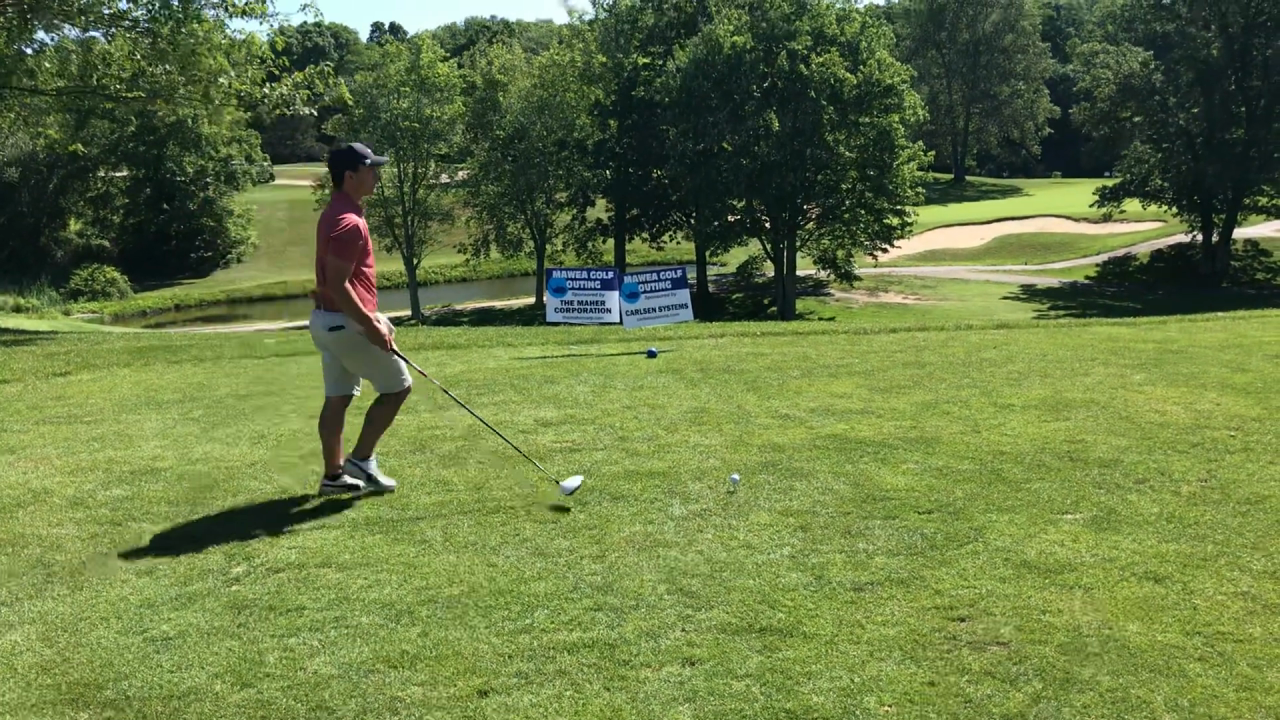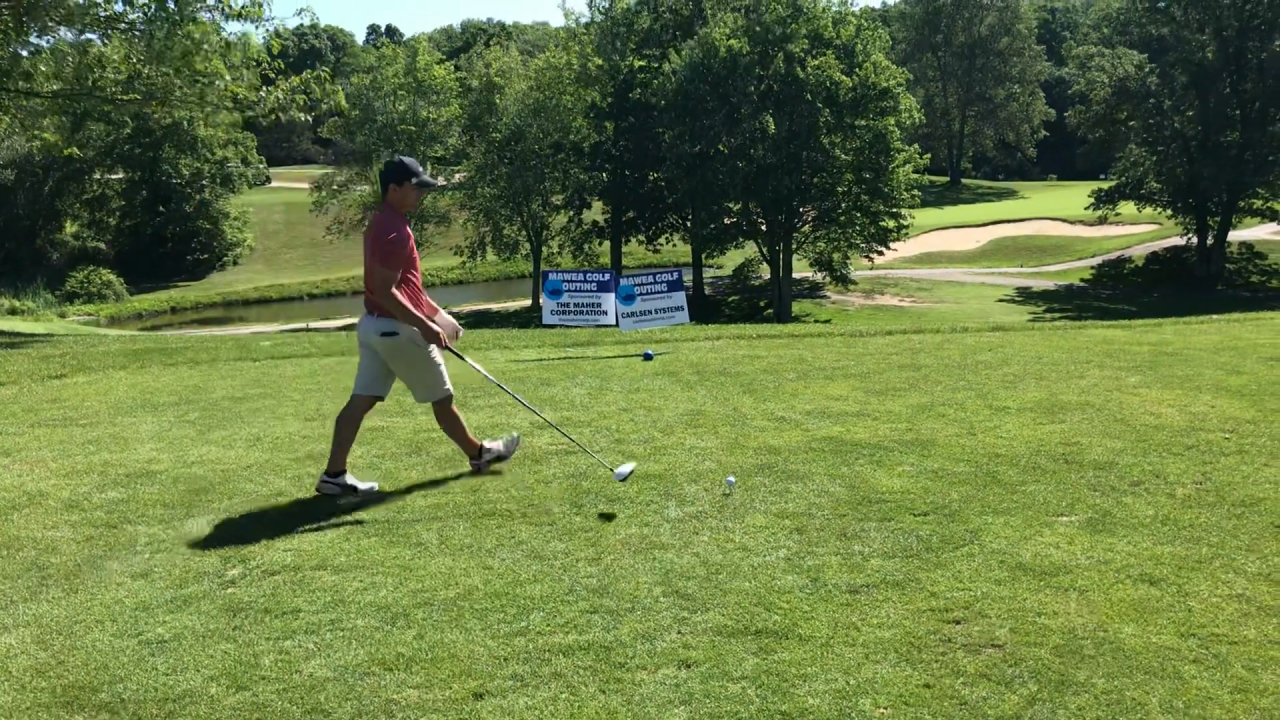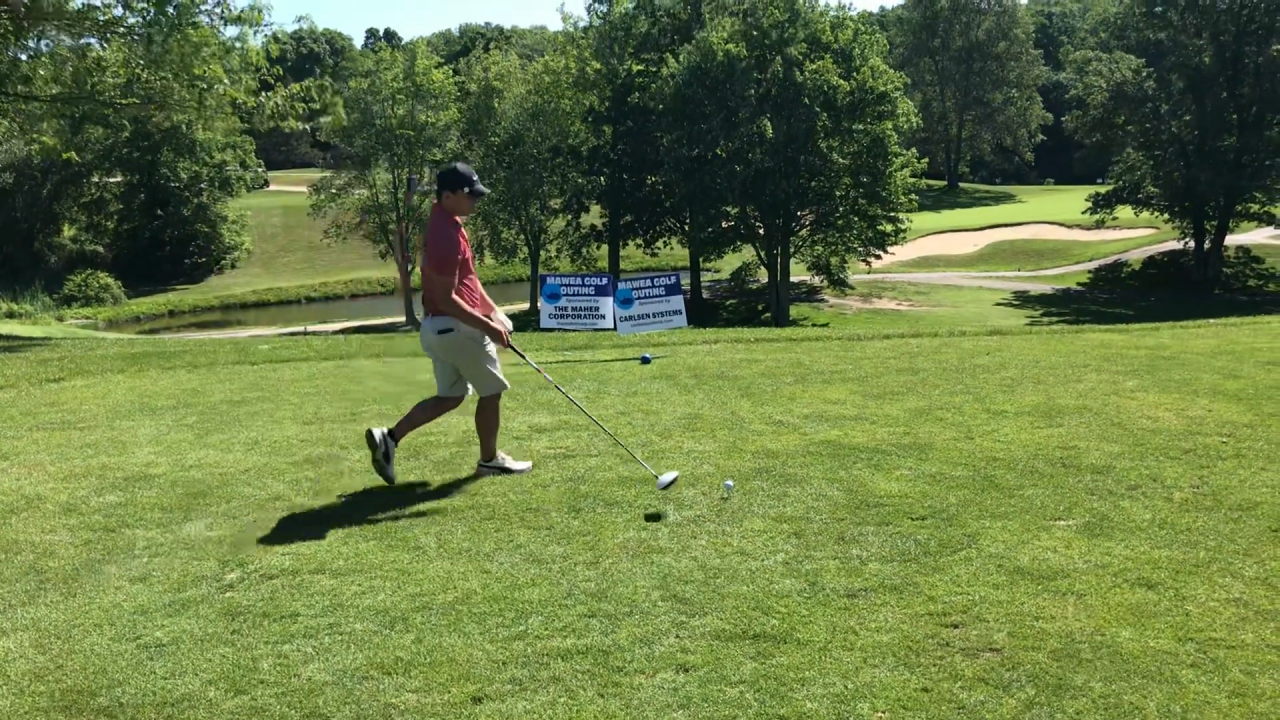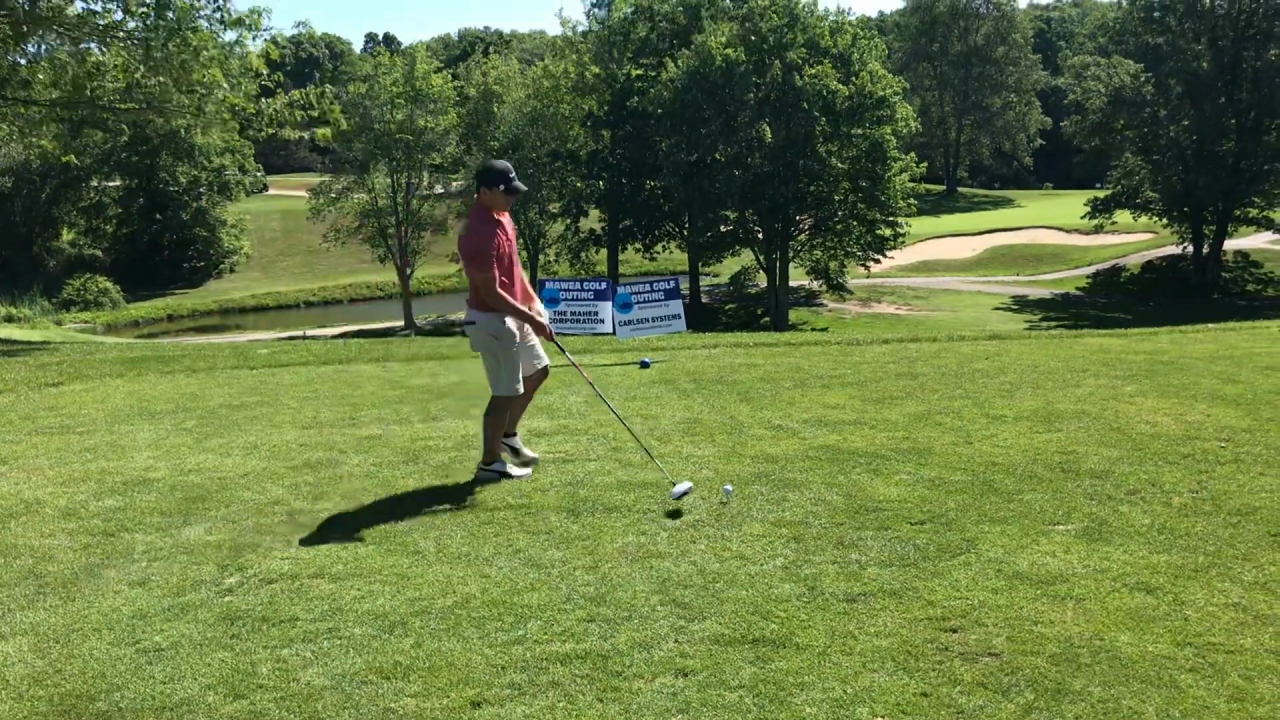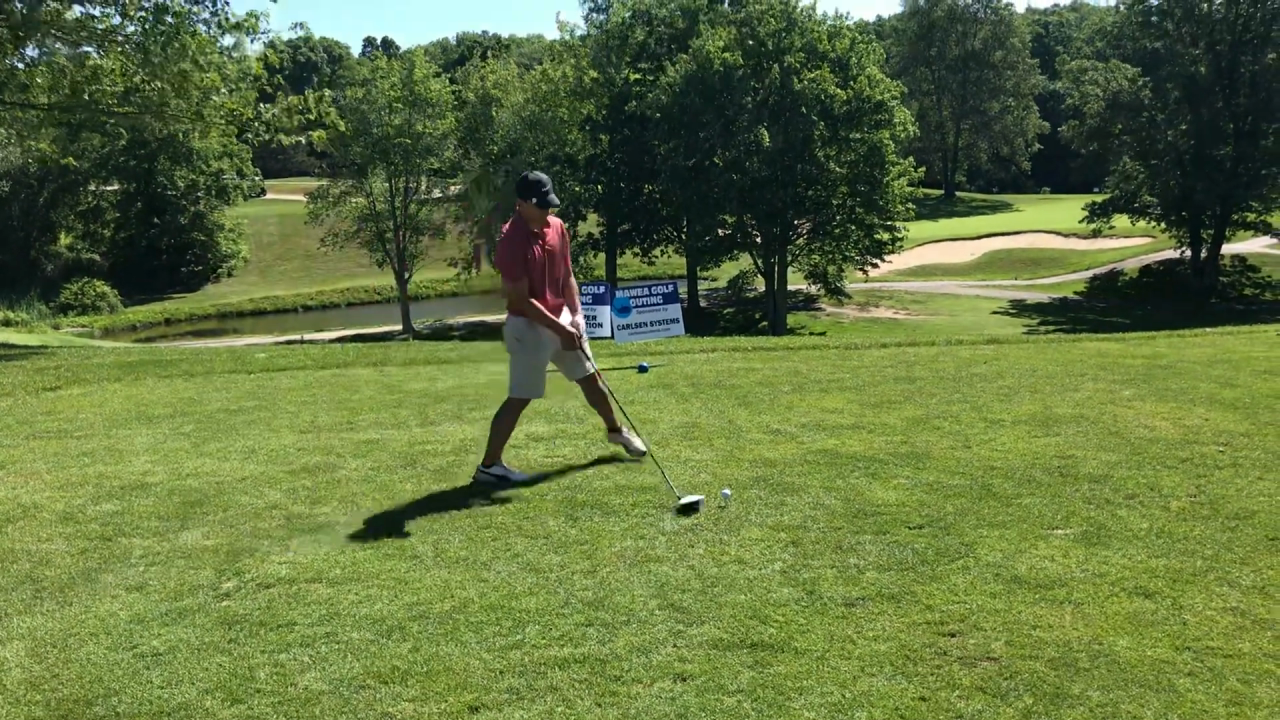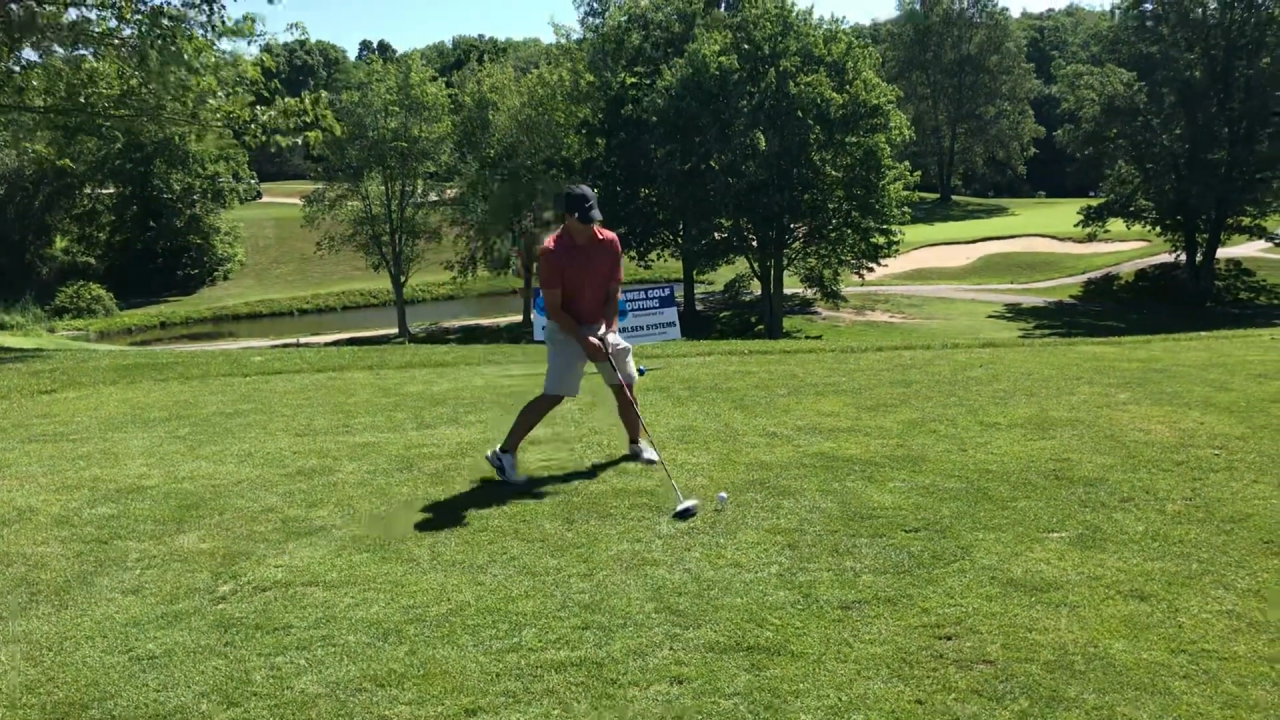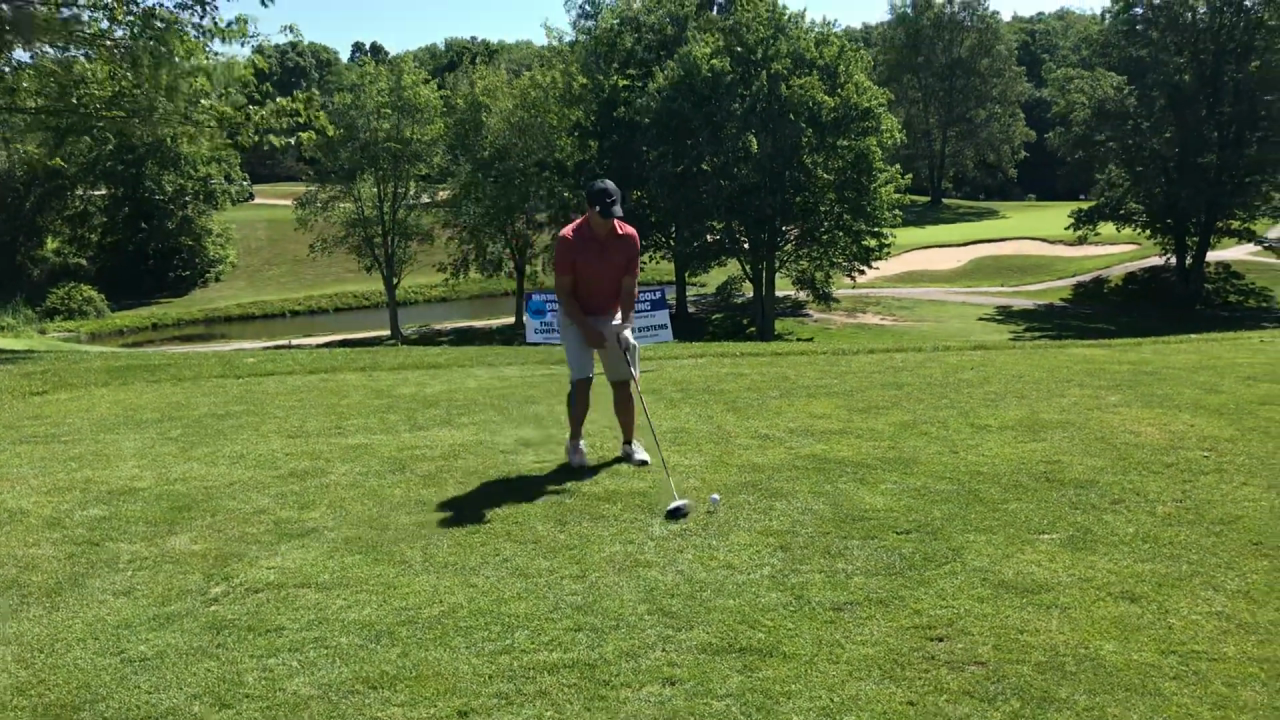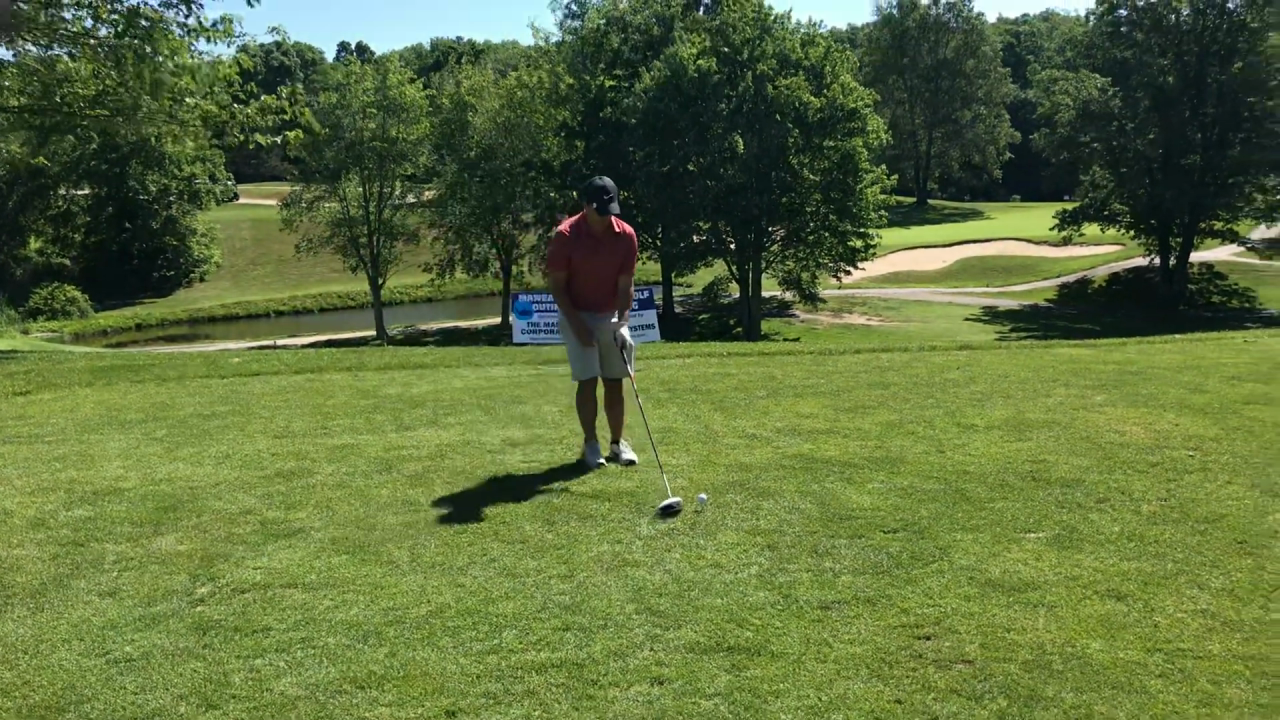
dt=0.2s
person 1, frame 1
left shoulder: (338, 213)
right shoulder: (347, 221)
right elbow: (338, 285)
left wrist: (372, 319)
right wrist: (371, 326)
left hip: (330, 320)
right hip: (346, 324)
left knee: (337, 399)
right knee: (397, 387)
left ankle: (335, 474)
right ankle: (360, 458)
person 1, frame 2
left shoulder: (385, 223)
right shoulder: (394, 231)
right elbow: (385, 291)
left wrist: (434, 311)
right wrist: (424, 326)
left hip: (376, 326)
right hip: (398, 329)
left knee: (362, 400)
right knee: (442, 397)
left ankle: (335, 474)
right ankle: (477, 453)
person 1, frame 3
left shoulder: (448, 225)
right shoulder: (446, 236)
right elbow: (446, 298)
left wrist: (492, 310)
right wrist: (486, 325)
left hip: (440, 325)
right hip: (456, 327)
left knee: (451, 396)
right knee: (492, 391)
left ankle: (389, 438)
right ankle: (490, 458)
person 1, frame 4
left shoulder: (501, 217)
right shoulder: (477, 231)
right elbow: (490, 291)
left wrist: (534, 303)
right wrist: (530, 318)
left hip: (510, 316)
right hip: (491, 320)
left knee: (537, 372)
right knee: (506, 392)
left ankle: (507, 435)
right ankle: (490, 461)
person 1, frame 5
left shoulder: (556, 226)
right shoulder: (511, 241)
right elbow: (523, 300)
left wrist: (576, 314)
right wrist: (558, 329)
left hip: (561, 318)
right hip: (530, 327)
left knee: (590, 378)
right knee: (520, 397)
left ankle: (616, 431)
right ankle: (489, 465)
person 1, frame 6
left shoulder: (609, 242)
right shoulder: (552, 251)
left elbow: (613, 292)
right elbow: (554, 308)
left wrist: (610, 330)
right wrist: (584, 340)
left hip: (602, 327)
right hip: (567, 331)
left knee: (625, 386)
right knee: (553, 395)
left ankle: (636, 443)
right ankle: (505, 452)
person 1, frame 7
left shoulder: (629, 237)
right shoulder: (568, 240)
left elbow: (628, 288)
right elbow: (563, 294)
left wrist: (624, 325)
right wrist: (587, 329)
left hip: (612, 318)
right hip: (577, 319)
left knee: (622, 383)
right knee: (581, 380)
left ankle: (629, 443)
right ankle: (575, 441)
person 1, frame 8
left shoulder: (626, 235)
right shoulder: (565, 235)
left elbow: (625, 286)
right elbow: (557, 287)
left wrist: (622, 323)
right wrist: (578, 324)
left hip: (611, 316)
right hip: (576, 316)
left knee: (615, 382)
right knee: (587, 381)
left ankle: (617, 442)
right ankle: (590, 442)
